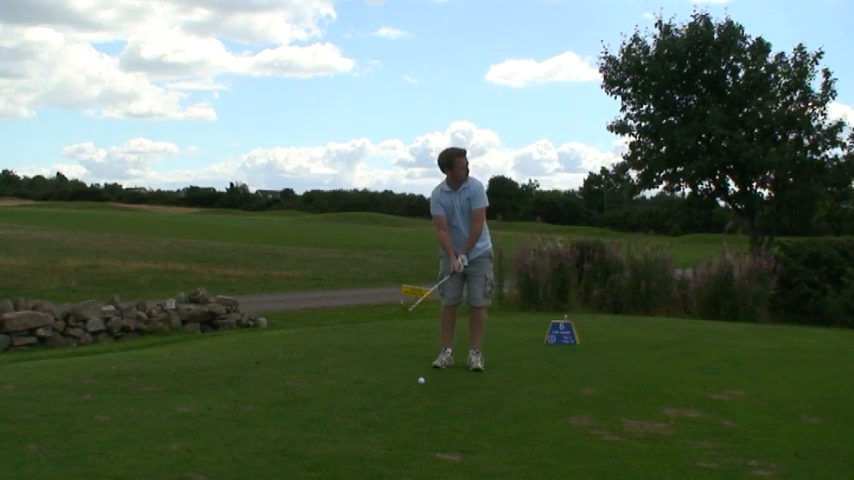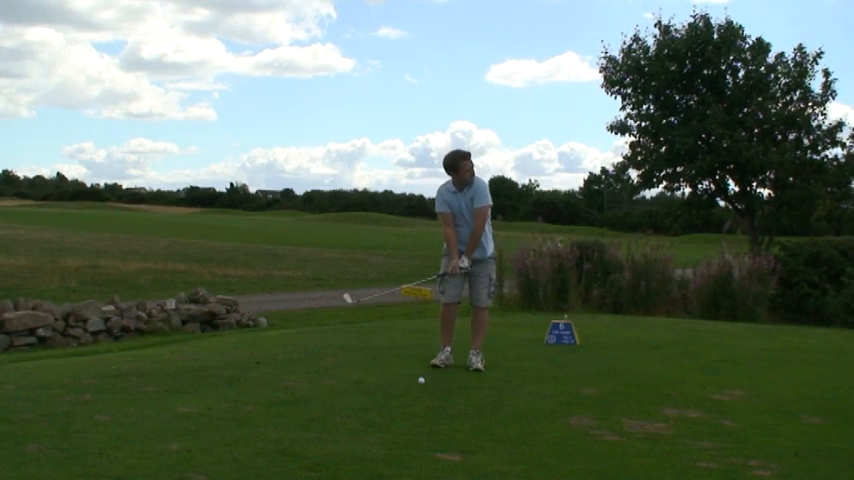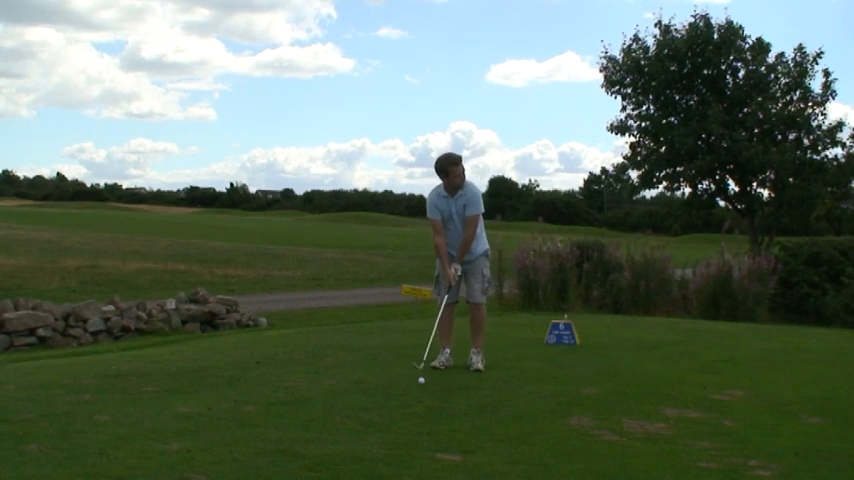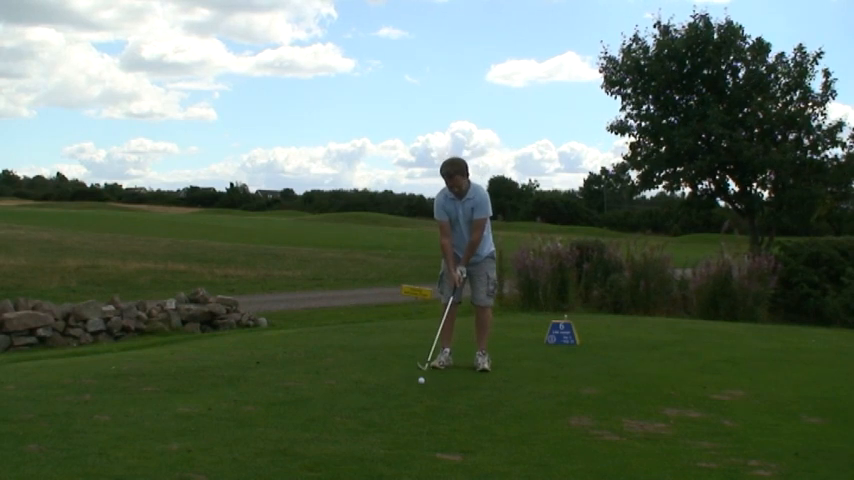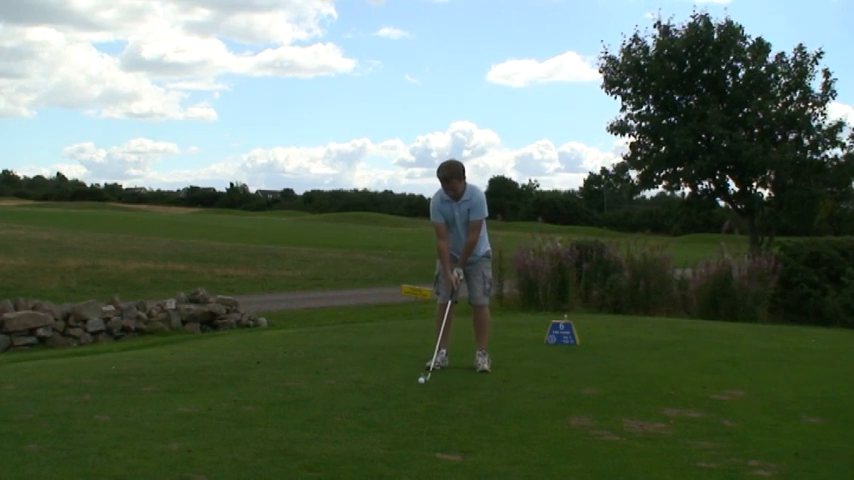
dt=0.4s
person 1, frame 1
left shoulder: (475, 187)
right shoulder: (438, 194)
left elbow: (477, 226)
right elbow: (442, 230)
left wrist: (464, 256)
right wrist: (453, 258)
left hip: (478, 253)
right hip: (451, 254)
left knee: (478, 304)
right knee: (448, 303)
left ankle: (475, 353)
right ankle: (446, 352)
person 1, frame 2
left shoulder: (480, 187)
right shoulder: (443, 193)
left elbow: (479, 225)
right elbow: (448, 228)
left wrist: (466, 257)
right wrist: (454, 258)
left hip: (482, 254)
right hip: (455, 252)
left knee: (481, 305)
right knee: (448, 301)
left ankle: (475, 353)
right ankle: (445, 351)
person 1, frame 3
left shoulder: (472, 192)
right shoulder: (434, 198)
left elbow: (470, 232)
right elbow: (438, 235)
left wrist: (458, 263)
right wrist: (447, 267)
left hip: (475, 254)
right hip: (448, 255)
left knee: (477, 302)
right knee: (446, 303)
left ankle: (476, 352)
right ankle: (445, 352)
person 1, frame 4
left shoulder: (480, 195)
right shoulder: (441, 199)
left elbow: (476, 235)
right elbow: (445, 237)
left wrist: (463, 266)
right wrist: (452, 269)
left hip: (481, 255)
right hip: (454, 255)
left knee: (483, 304)
right knee: (448, 302)
left ankle: (482, 354)
right ankle: (445, 352)
person 1, frame 5
left shoulder: (477, 196)
right shoulder: (437, 201)
left elbow: (473, 236)
right elbow: (441, 239)
left wrist: (460, 267)
right wrist: (449, 272)
left hip: (477, 255)
right hip: (449, 255)
left knee: (481, 303)
right knee: (444, 302)
left ankle: (482, 354)
right ankle: (442, 352)
